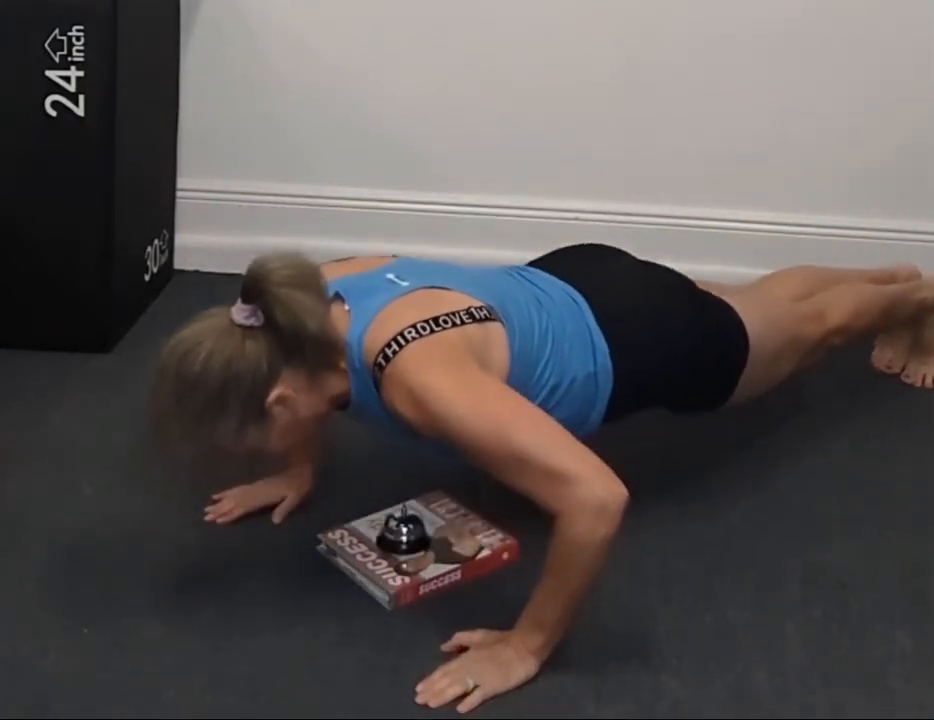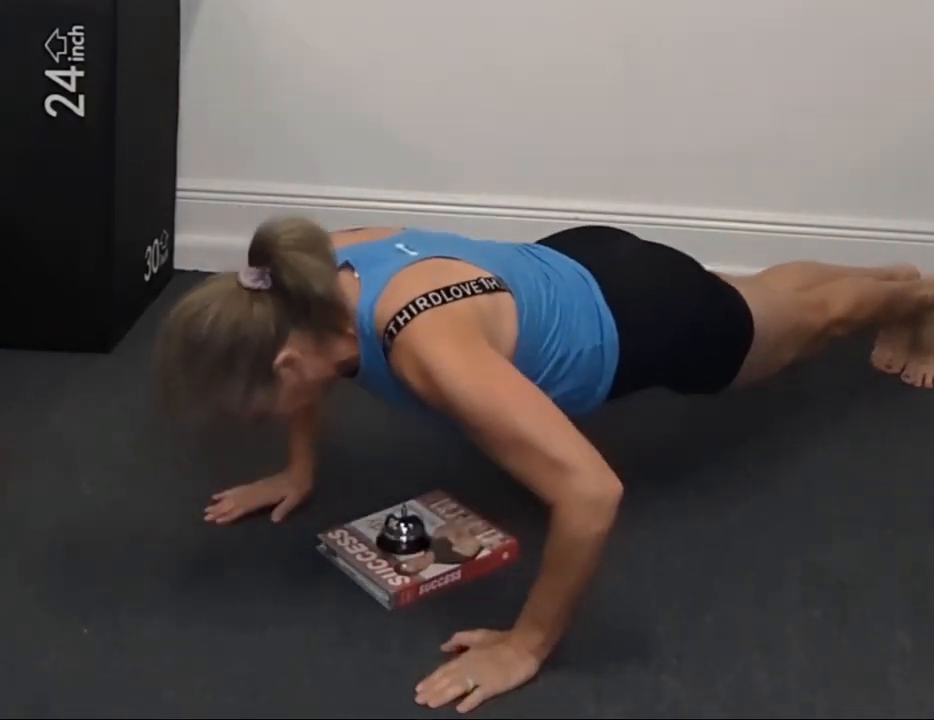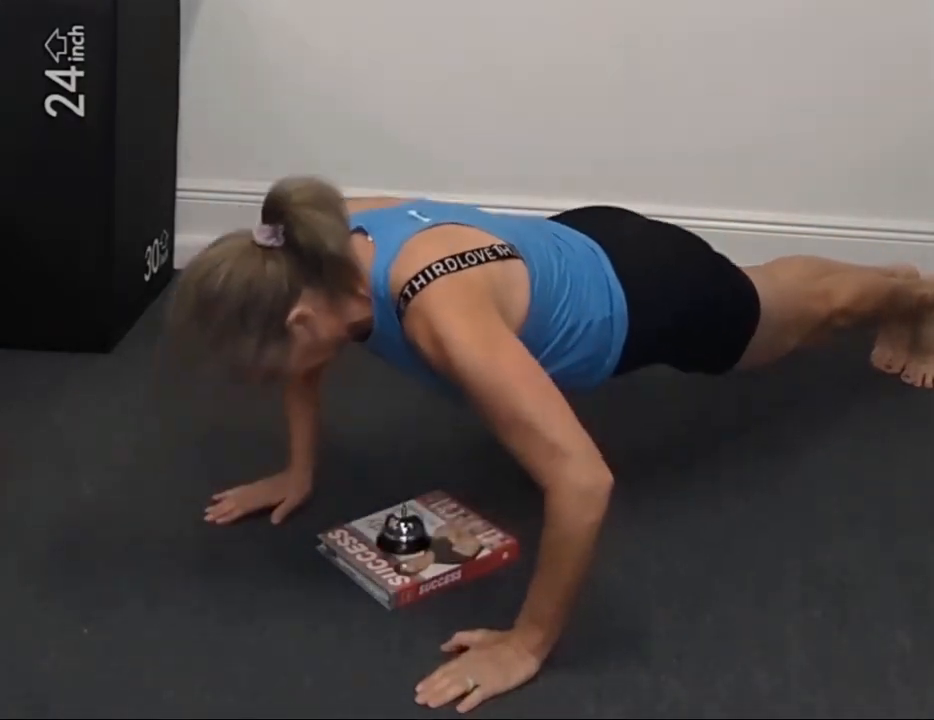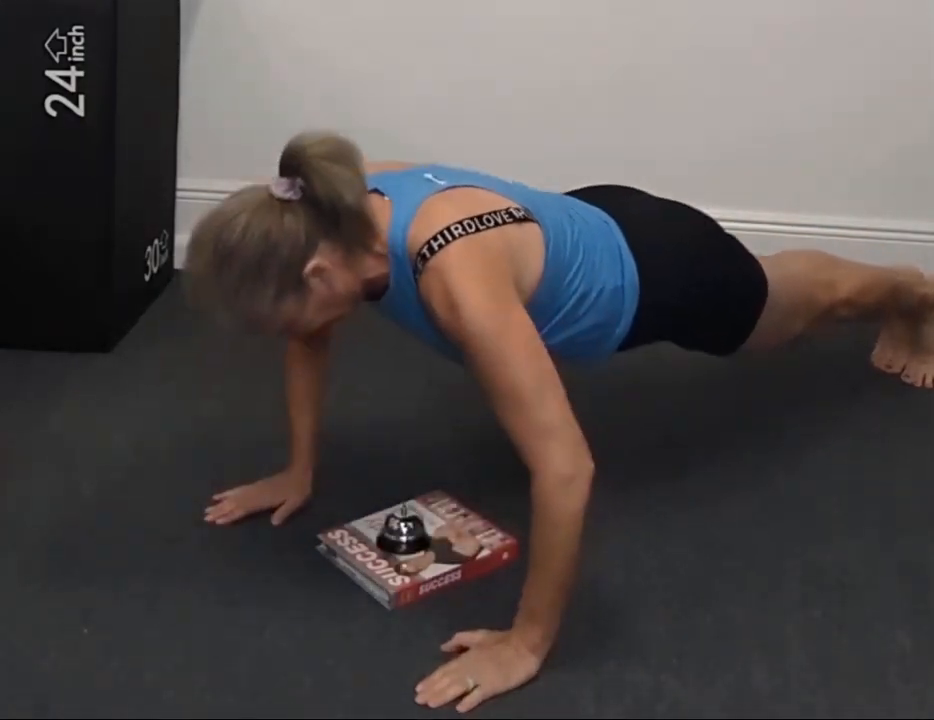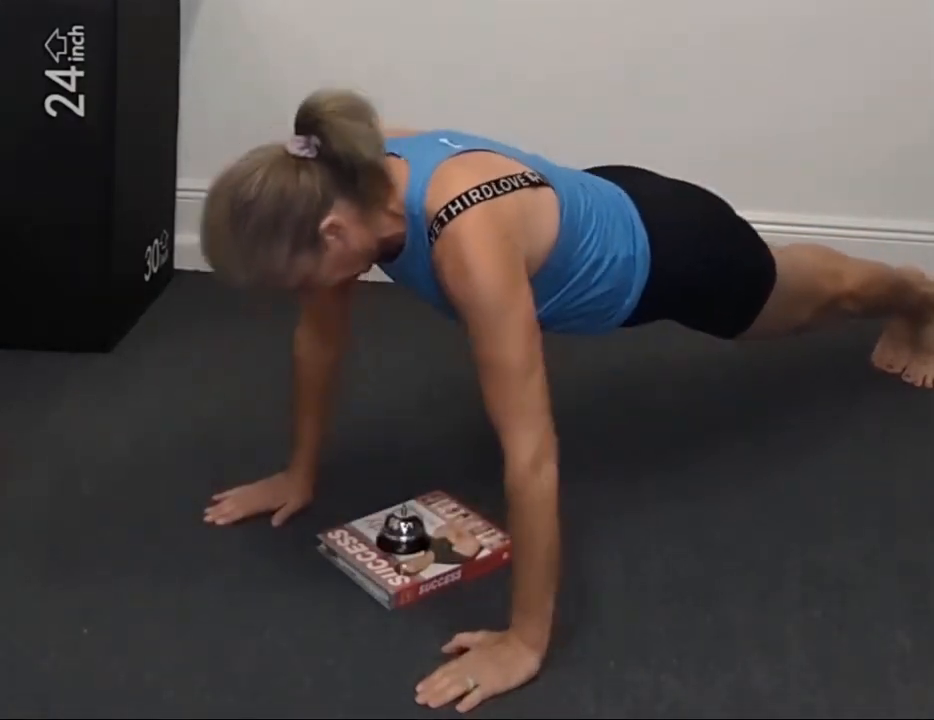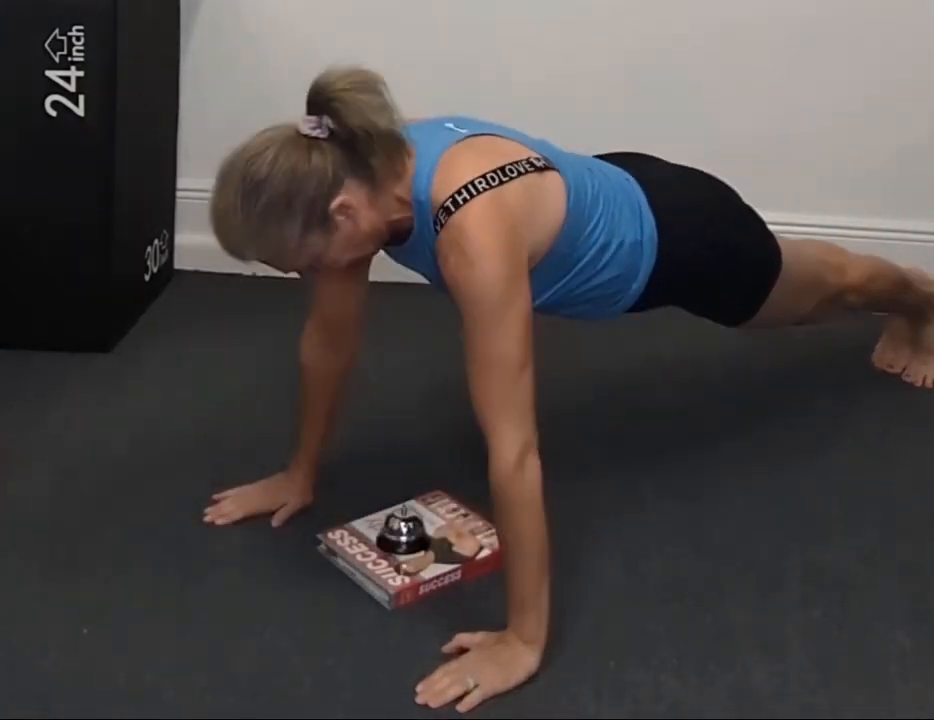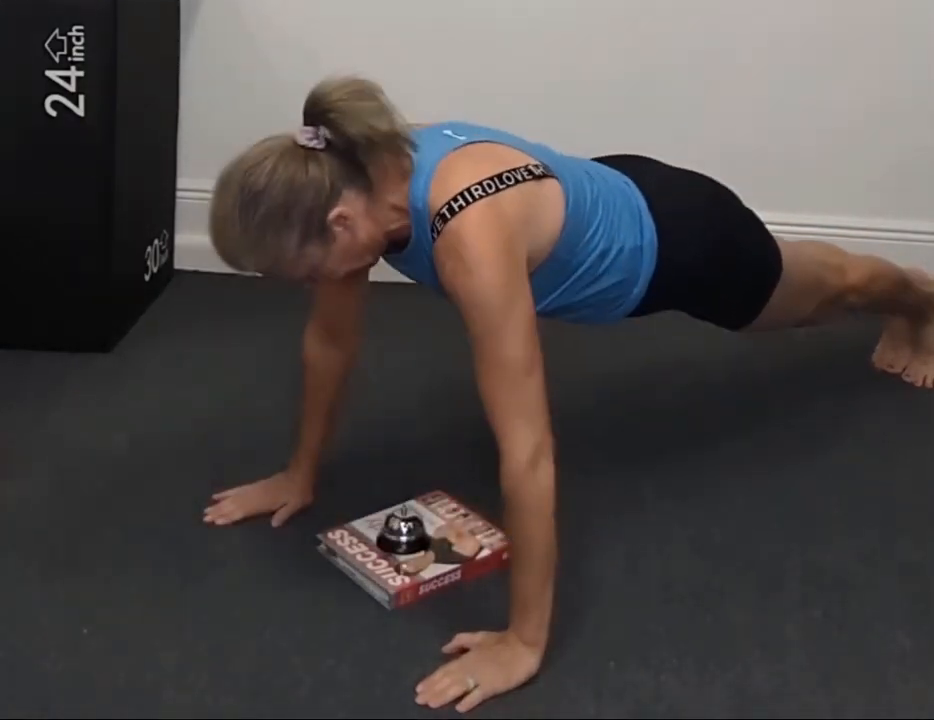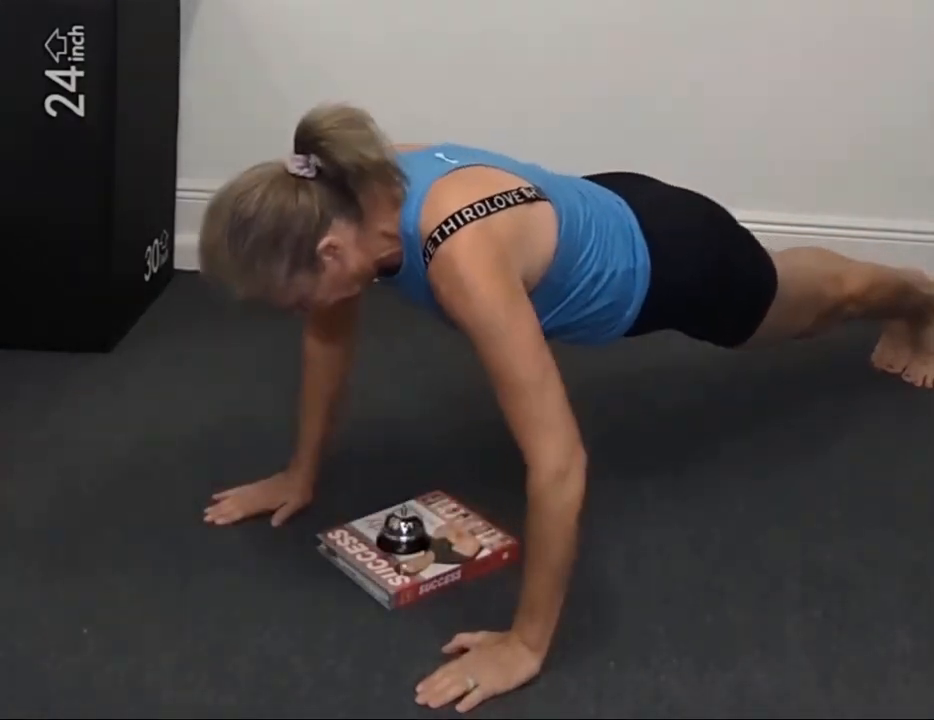
dt=0.1s
person 1, frame 1
left shoulder: (418, 377)
right shoulder: (310, 305)
left elbow: (599, 498)
left wrist: (525, 647)
right wrist: (300, 474)
left hip: (638, 345)
right hip: (569, 288)
left knee: (813, 326)
right knee: (758, 296)
person 1, frame 2
left shoulder: (426, 351)
right shoulder: (317, 274)
left elbow: (594, 492)
right elbow: (303, 347)
left wrist: (526, 645)
right wrist: (300, 470)
left hip: (642, 322)
right hip: (574, 269)
left knee: (814, 316)
right knee: (762, 290)
person 1, frame 3
left shoulder: (442, 313)
right shoulder: (327, 247)
left elbow: (586, 484)
right elbow: (303, 356)
left wrist: (527, 645)
right wrist: (298, 471)
left hip: (653, 299)
right hip: (584, 255)
left knee: (812, 311)
right knee: (762, 280)
person 1, frame 4
left shoulder: (455, 279)
right shoulder: (340, 212)
left elbow: (566, 469)
right elbow: (309, 336)
left wrist: (528, 642)
right wrist: (299, 470)
left hip: (660, 274)
right hip: (593, 231)
left knee: (818, 298)
right knee: (788, 280)
person 1, frame 5
left shoulder: (469, 240)
right shoulder: (351, 182)
left elbow: (532, 453)
right elbow: (318, 336)
left wrist: (525, 643)
right wrist: (300, 477)
left hip: (672, 253)
right hip: (609, 216)
left knee: (822, 296)
right knee: (801, 298)
person 1, frame 6
left shoulder: (473, 229)
right shoulder: (361, 168)
left elbow: (513, 447)
right elbow: (328, 336)
left wrist: (524, 641)
right wrist: (300, 476)
left hip: (678, 237)
right hip: (615, 202)
left knee: (827, 288)
right knee: (810, 299)
person 1, frame 7
left shoulder: (470, 234)
right shoulder: (360, 171)
left elbow: (527, 449)
right elbow: (329, 328)
left wrist: (523, 642)
right wrist: (302, 475)
left hip: (677, 241)
right hip: (612, 203)
left knee: (827, 288)
right knee: (807, 292)
person 1, frame 8
left shoulder: (463, 257)
right shoulder: (352, 196)
left elbow: (557, 462)
right elbow: (329, 334)
left wrist: (527, 643)
right wrist: (301, 475)
left hip: (673, 261)
right hip: (610, 221)
left knee: (827, 298)
right knee: (805, 305)
